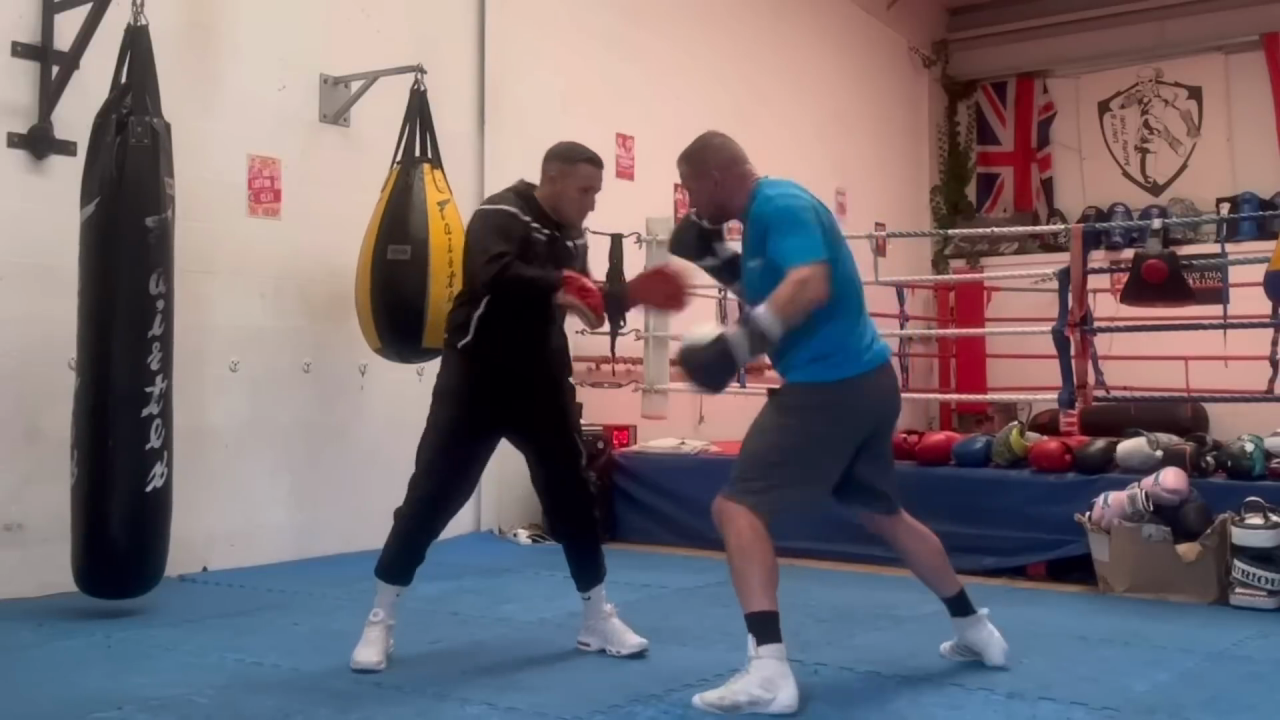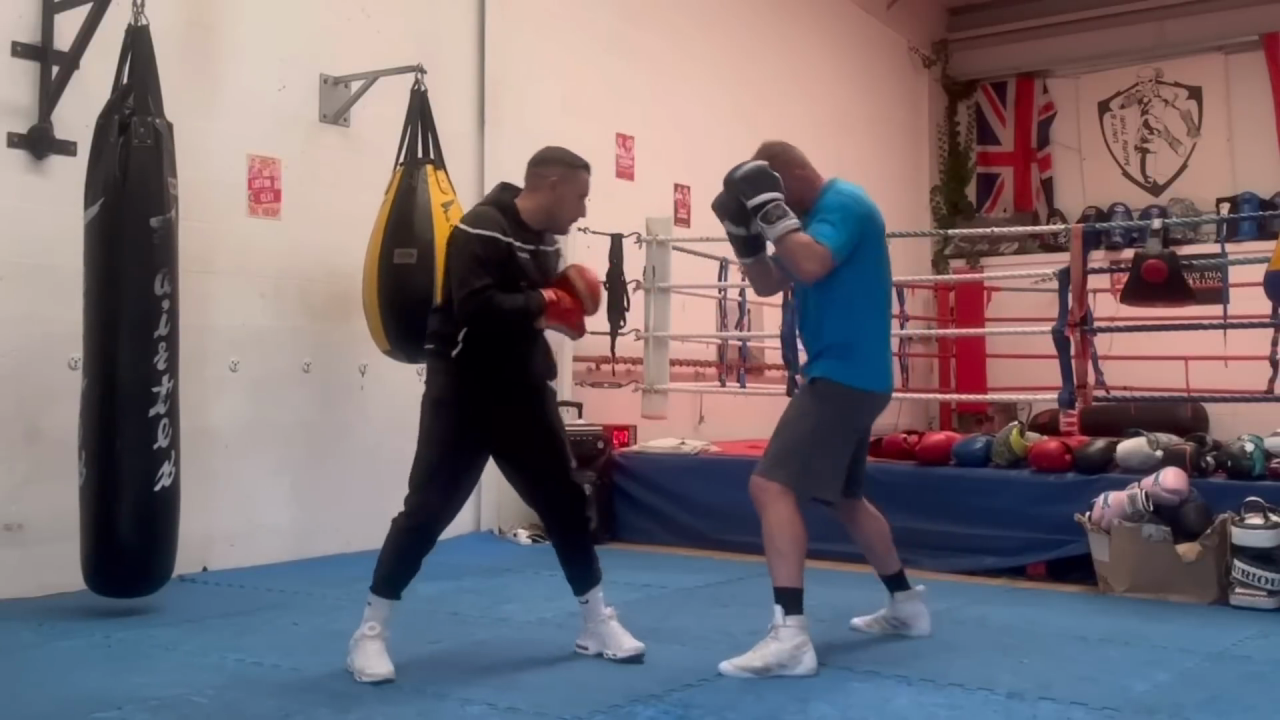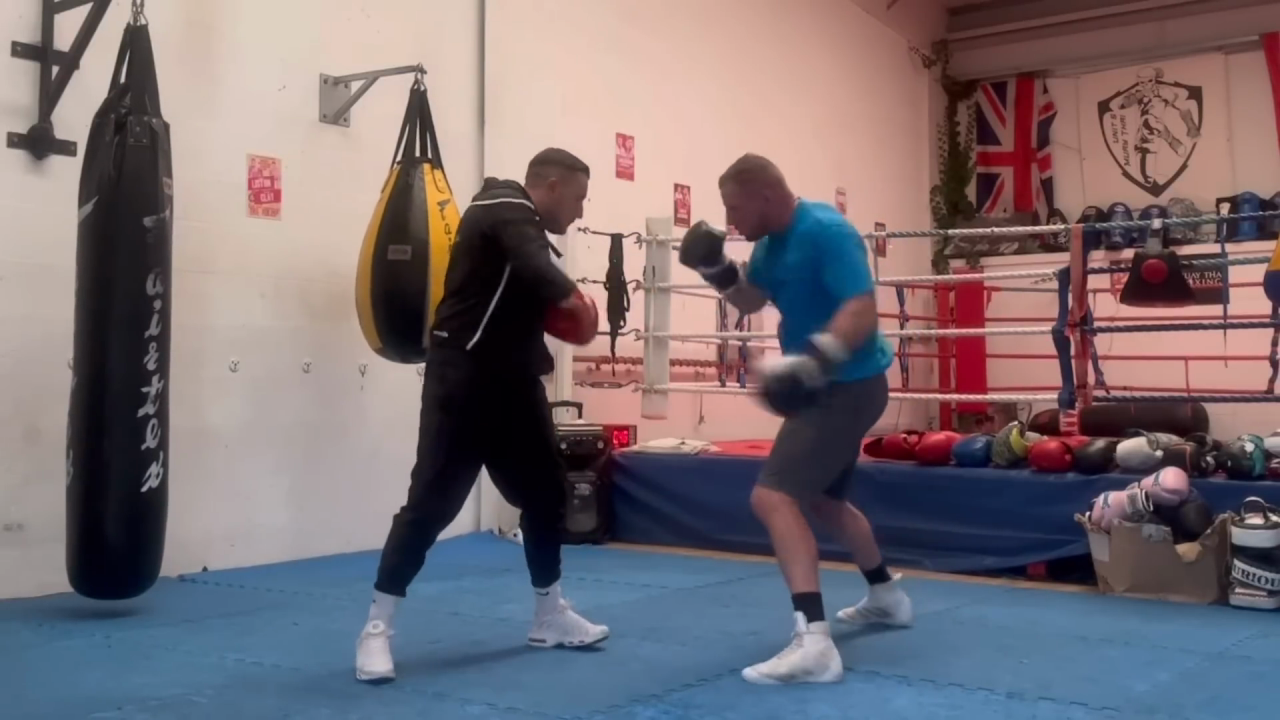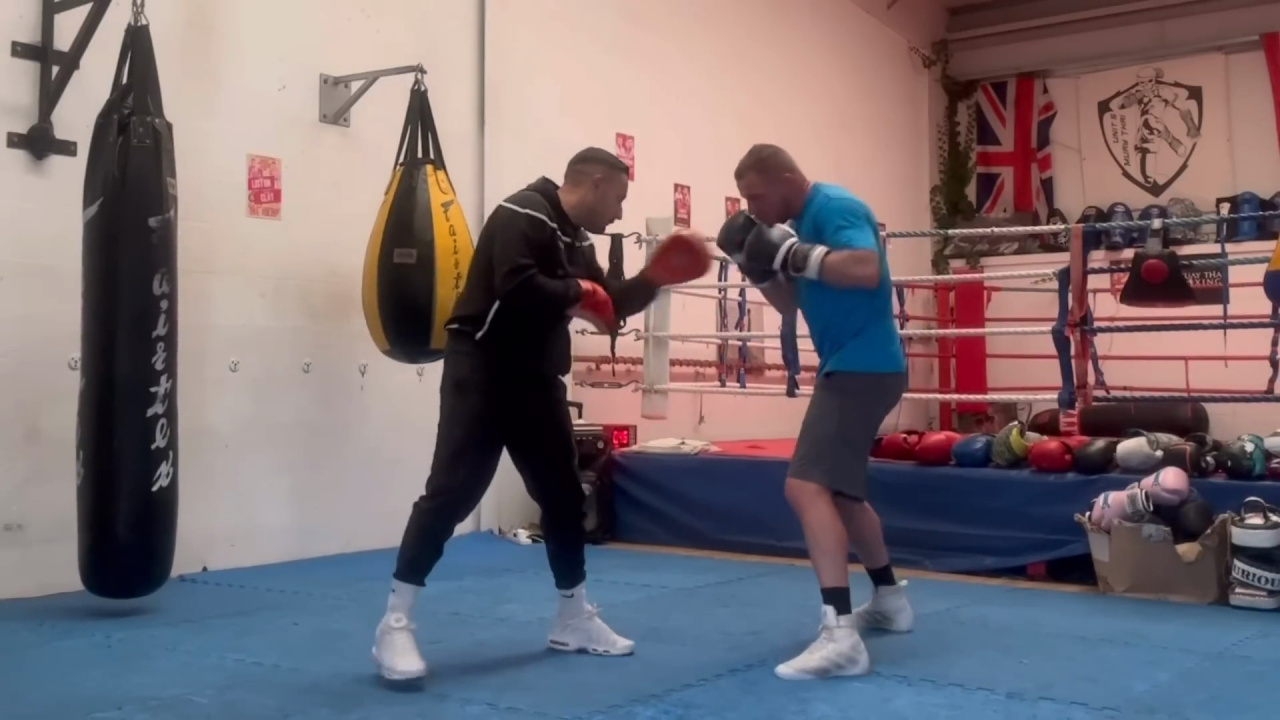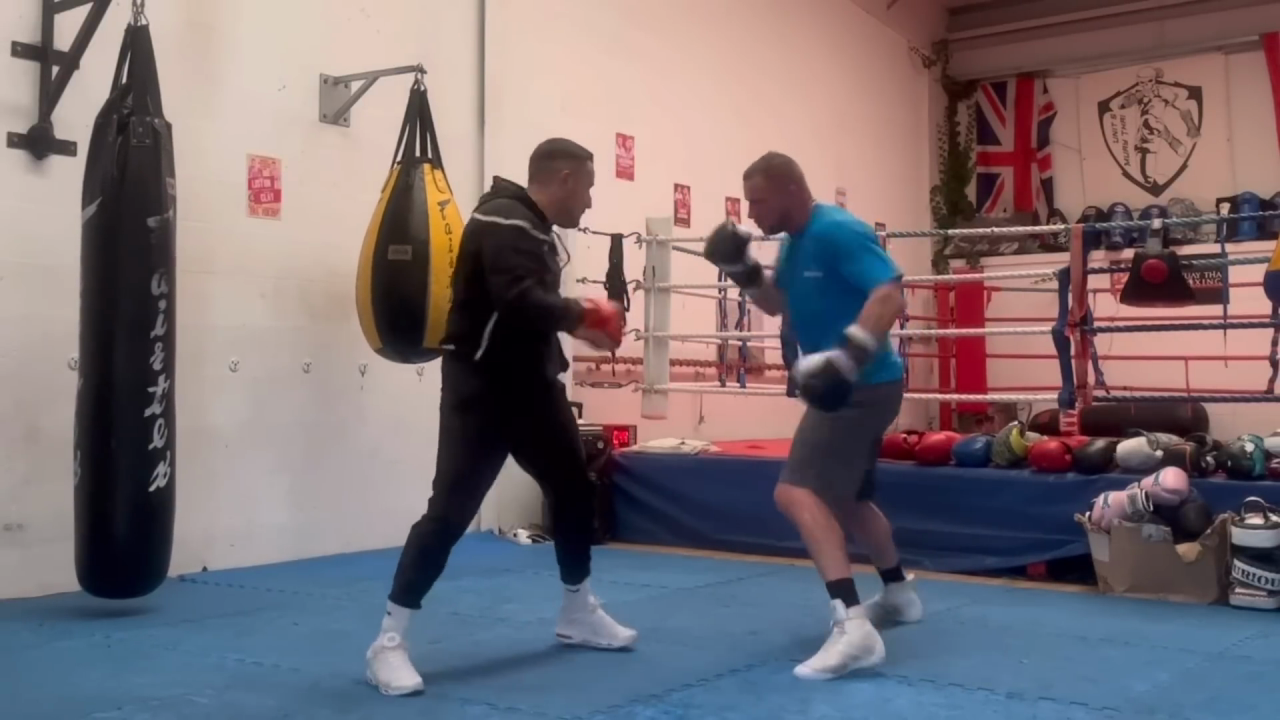
dt=1s
person 1, frame 1
left shoulder: (774, 206)
right shoulder: (779, 204)
left elbow: (809, 286)
left wrist: (737, 339)
right wrist: (714, 257)
left hip: (828, 386)
right hip: (870, 378)
left knee: (736, 509)
right knee: (882, 514)
left ankle: (769, 668)
right ankle: (975, 630)
person 1, frame 2
left shoulder: (843, 203)
right shoulder: (814, 212)
left elbow: (810, 266)
right elbow: (768, 284)
left wrist: (769, 210)
right wrist: (745, 232)
left hip: (844, 375)
right hip: (851, 375)
left knee: (770, 487)
right knee: (843, 496)
left ankle: (790, 636)
right ankle: (906, 604)
person 1, frame 3
left shoulder: (823, 231)
right shoulder: (775, 241)
left elbow: (861, 310)
right elbow: (749, 300)
left wrist: (813, 362)
right wrist: (713, 265)
left hip: (847, 386)
right hip: (837, 387)
left knee: (774, 498)
right knee: (822, 495)
left ankle: (814, 641)
right ankle: (886, 596)
person 1, frame 4
left shoulder: (834, 207)
right shoulder: (800, 221)
left elbow: (867, 269)
right elbow: (791, 302)
left wrist: (791, 252)
right wrist: (758, 263)
left hip: (862, 370)
right hip: (853, 369)
left knee: (806, 487)
right knee: (838, 489)
left ankle: (839, 635)
right ankle: (889, 599)
person 1, frame 5
left shoulder: (837, 231)
right shoulder: (799, 238)
left elbow: (890, 295)
right elbow: (779, 304)
left wrist: (848, 354)
right wrist: (743, 269)
left hip: (860, 386)
right hip: (858, 386)
left knee: (796, 493)
right knee: (846, 492)
left ankle: (852, 628)
right ankle: (898, 593)
person 2, frame 1
left shoulder: (568, 238)
right shoulder: (498, 218)
left elbow: (580, 300)
right elbow: (495, 276)
left wrist: (633, 292)
right wrist: (558, 287)
left hip: (541, 384)
right hip: (475, 377)
left knee: (573, 498)
right knee: (430, 497)
left ankle: (598, 620)
right ankle: (380, 622)
person 2, frame 2
left shoulder: (544, 239)
right shoulder: (481, 230)
right elbow: (474, 307)
left wrist: (573, 291)
right wrist: (542, 305)
left hip: (523, 389)
right hip: (462, 389)
left knee: (565, 501)
right knee: (429, 509)
left ankle: (597, 622)
right ankle: (370, 632)
person 2, frame 3
left shoulder: (522, 228)
right shoulder: (503, 211)
right elbow: (541, 275)
left wrist: (560, 307)
right wrist: (570, 298)
left hip: (514, 380)
right hip: (464, 377)
left knee: (545, 492)
right knee: (433, 500)
left ankle: (549, 615)
right ankle: (376, 629)
person 2, frame 4
left shoulder: (574, 239)
right shoulder: (523, 214)
left elbow: (606, 303)
right elbow: (515, 286)
left wrist: (653, 278)
right wrist: (572, 295)
left hip: (537, 380)
right hip: (482, 370)
left knee: (564, 496)
right knee: (451, 492)
left ankle: (574, 619)
right ankle: (395, 624)
person 2, frame 5
left shoulder: (534, 228)
right shoulder: (504, 225)
right elbow: (519, 302)
left wrist: (580, 315)
right wrist: (578, 316)
left hip: (533, 382)
right hip: (481, 387)
left knee: (575, 492)
right knee: (451, 510)
left ankle: (579, 612)
right ankle: (389, 641)
